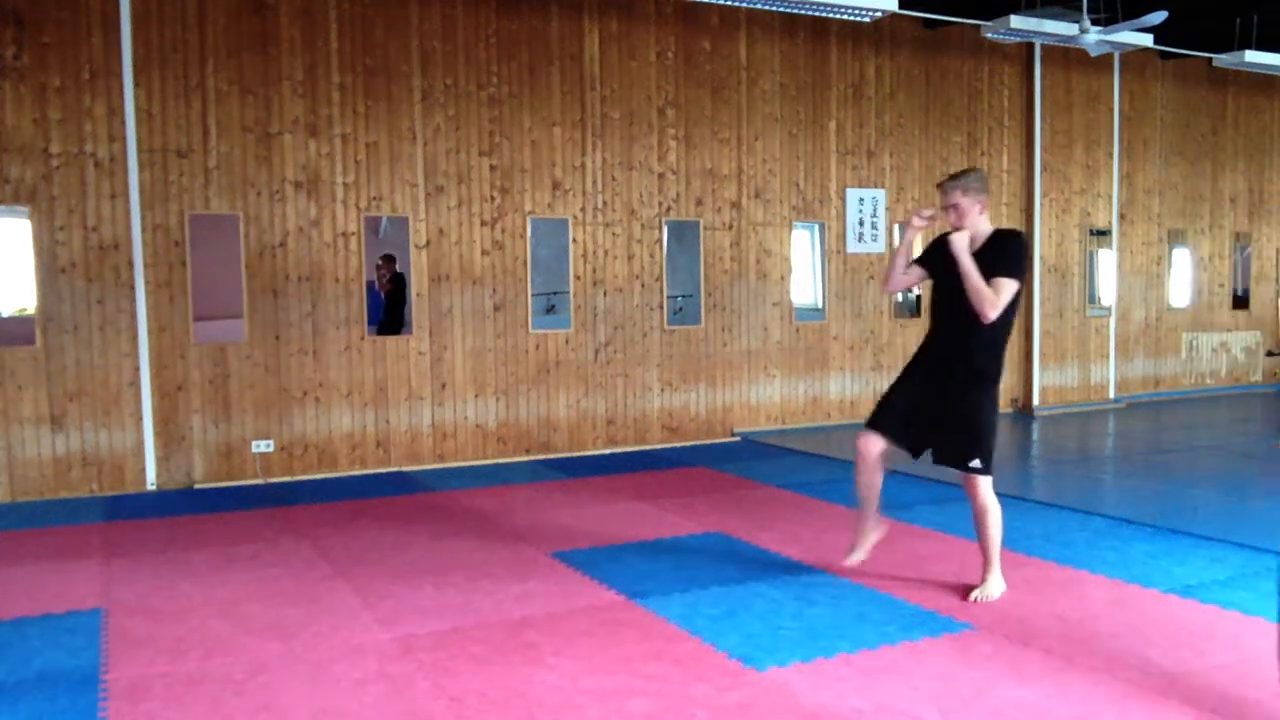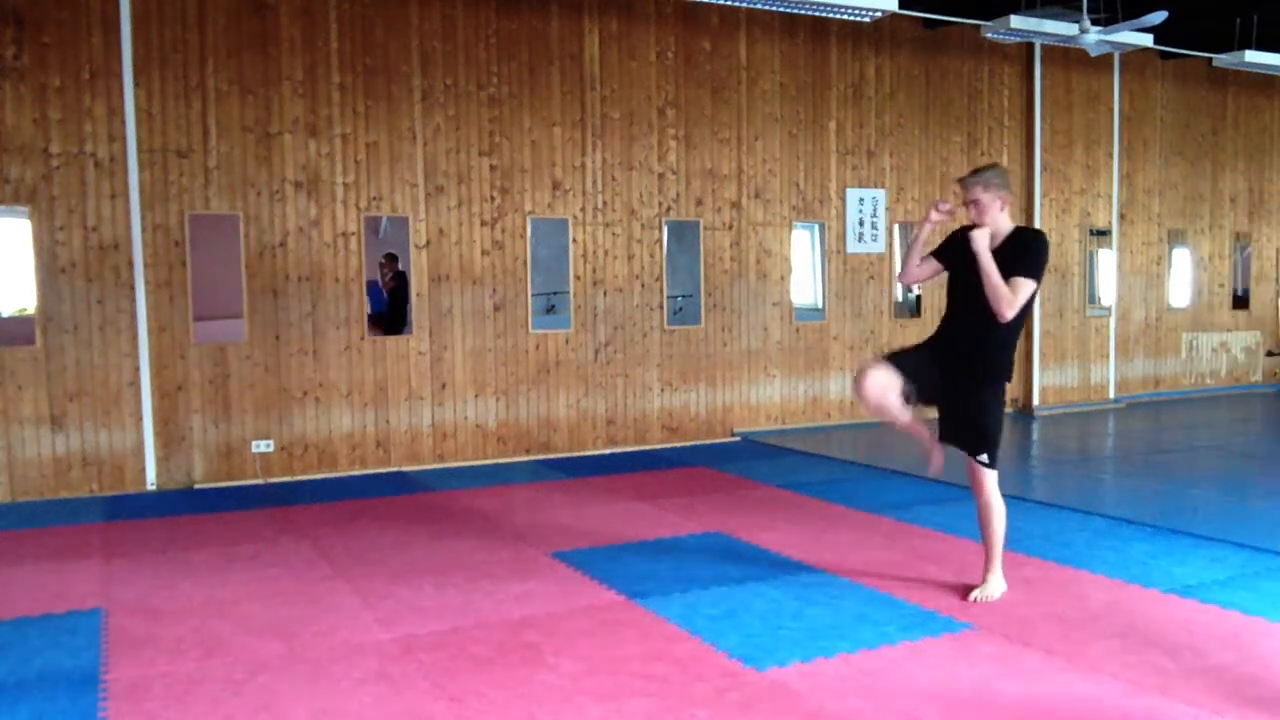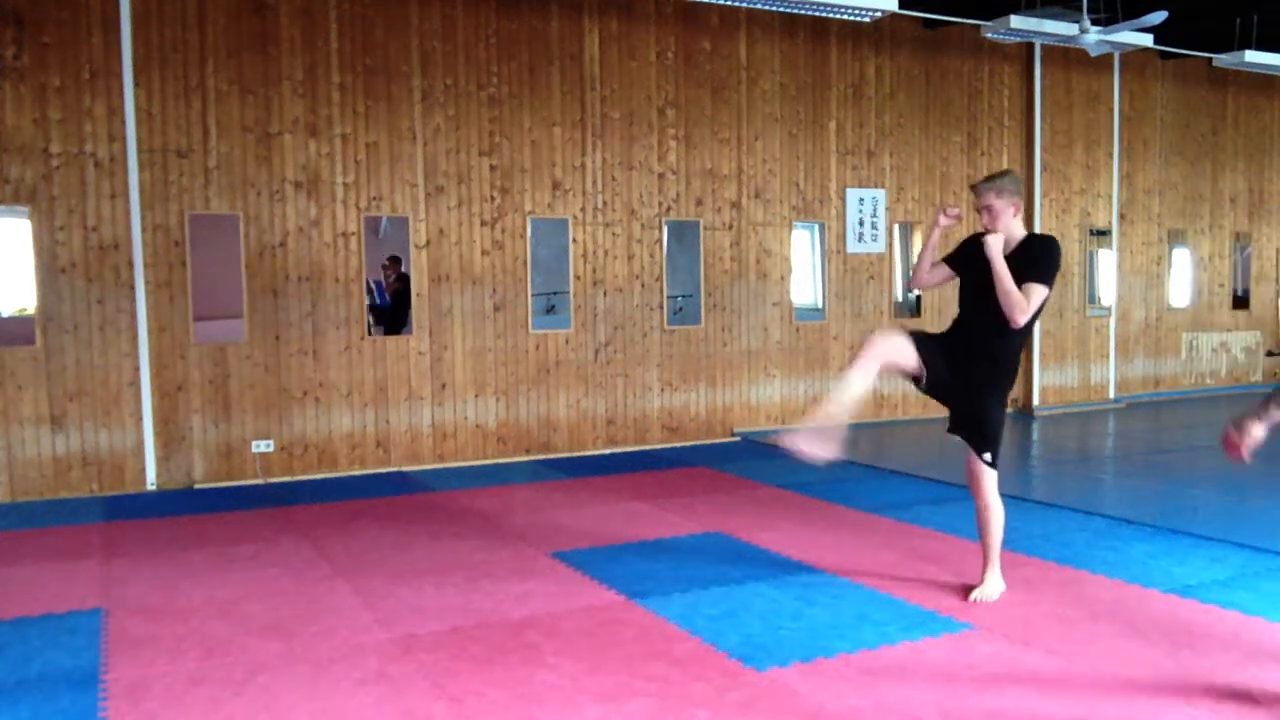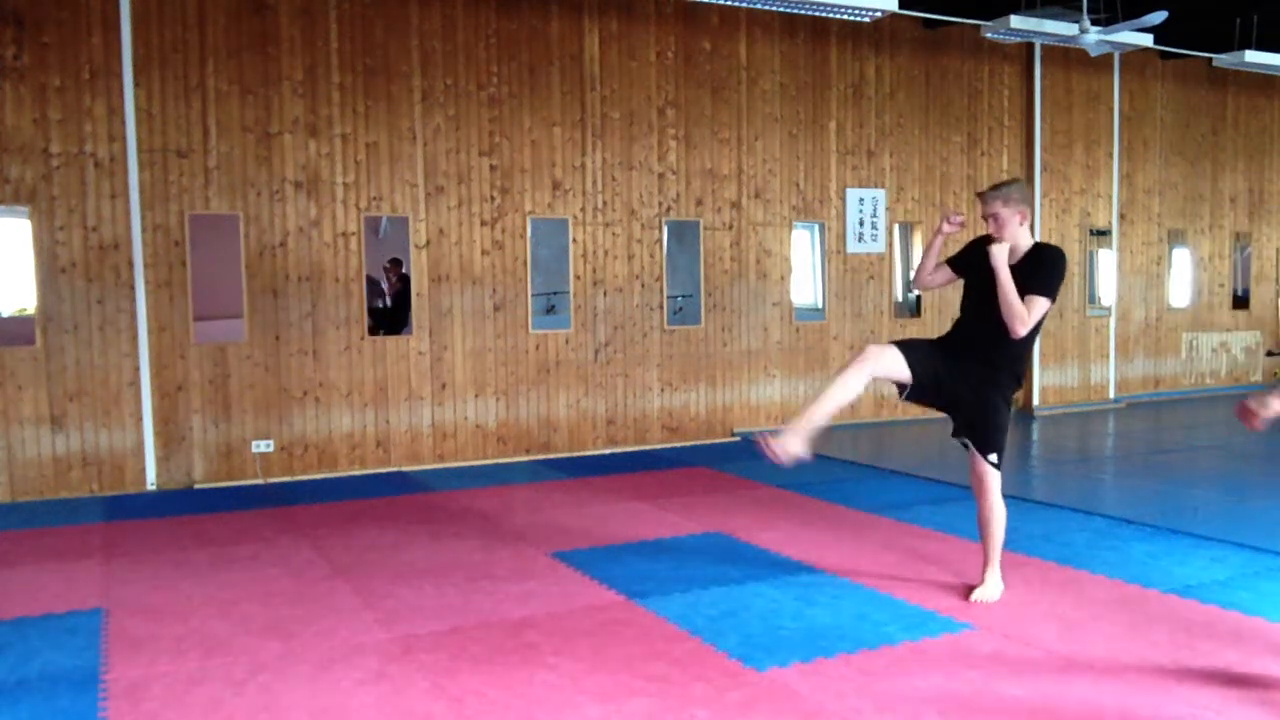
dt=0.2s
person 1, frame 1
left shoulder: (1010, 245)
right shoulder: (944, 246)
left elbow: (990, 310)
right elbow: (893, 284)
left wrist: (963, 255)
right wrist: (910, 234)
left hip: (973, 381)
right hip: (926, 369)
left knee: (977, 483)
right knee: (868, 445)
left ankle: (994, 574)
right ankle: (870, 524)
person 1, frame 2
left shoulder: (1030, 243)
right shoulder: (962, 240)
left elbow: (1006, 309)
right elbow: (908, 276)
left wrist: (983, 251)
right wrist: (926, 226)
left hip: (983, 373)
right hip: (939, 354)
left knee: (982, 477)
right knee: (871, 383)
left ankle: (994, 575)
right ankle: (928, 438)
person 1, frame 3
left shoulder: (1043, 250)
right shoulder: (976, 245)
left elbow: (1018, 316)
right elbow: (920, 282)
left wrist: (996, 257)
right wrist: (937, 231)
left hip: (990, 375)
right hip: (947, 353)
left knee: (981, 478)
right knee: (881, 345)
left ankle: (993, 575)
right ankle: (822, 433)
person 1, frame 4
left shoulder: (1049, 260)
right shoulder: (982, 248)
left elbow: (1019, 326)
right elbow: (923, 281)
left wrist: (1000, 266)
right wrist: (939, 236)
left hip: (992, 379)
right hip: (947, 356)
left knee: (986, 480)
right knee: (874, 357)
left ankle: (992, 575)
right ankle: (795, 437)
